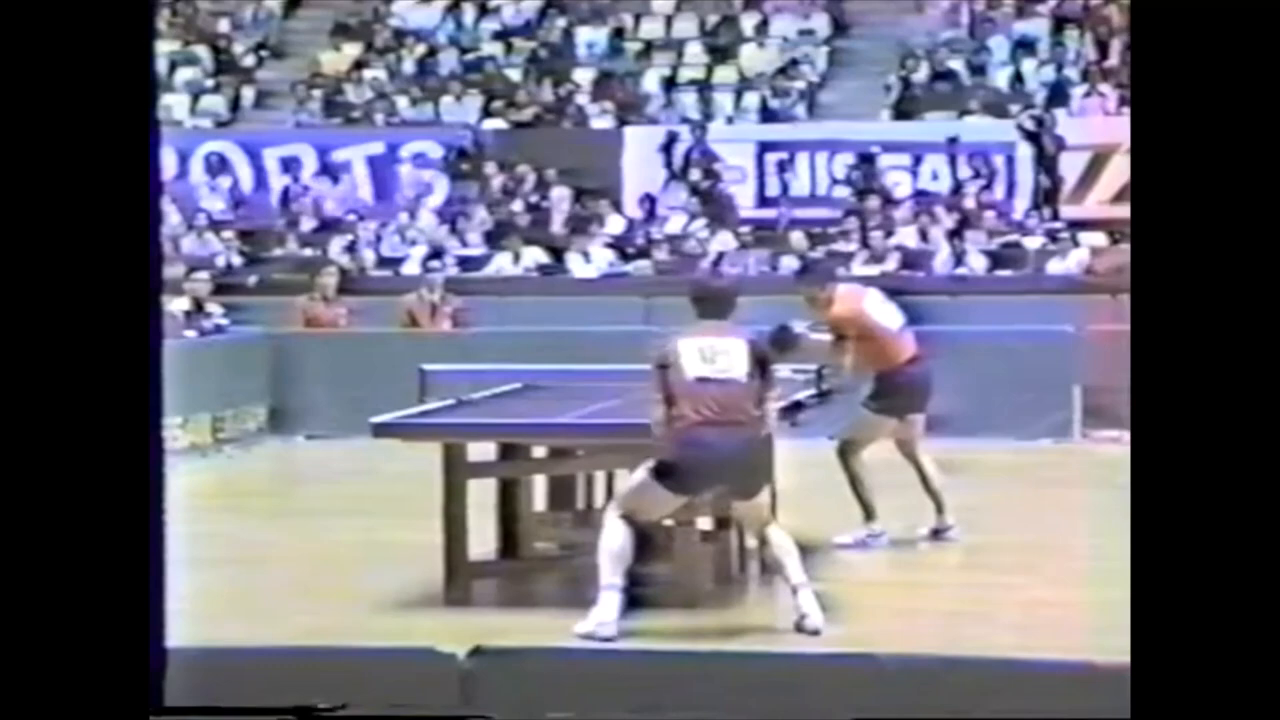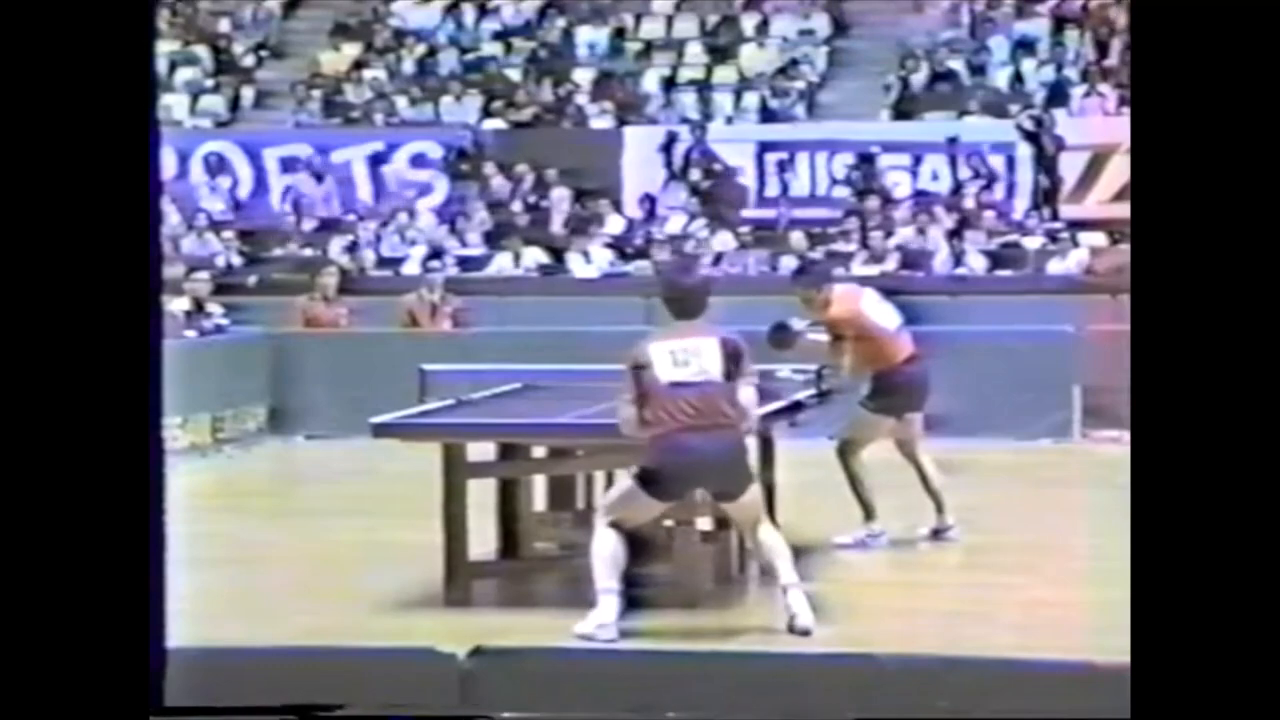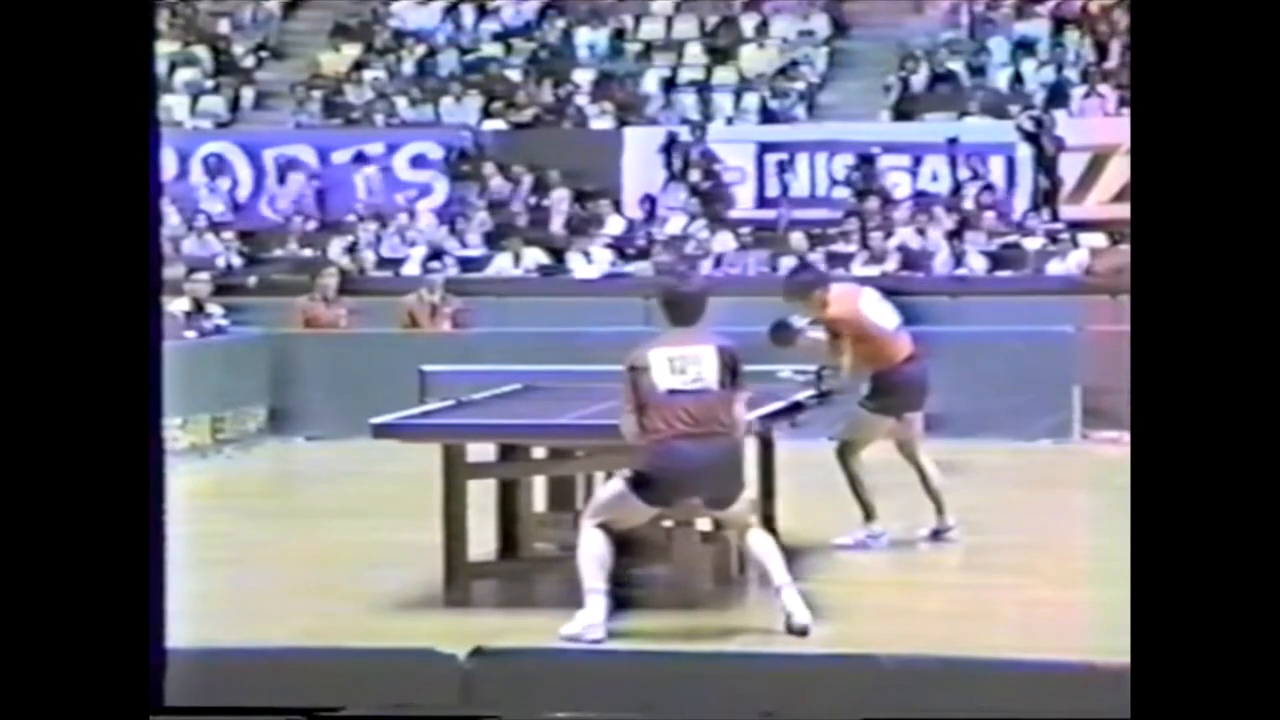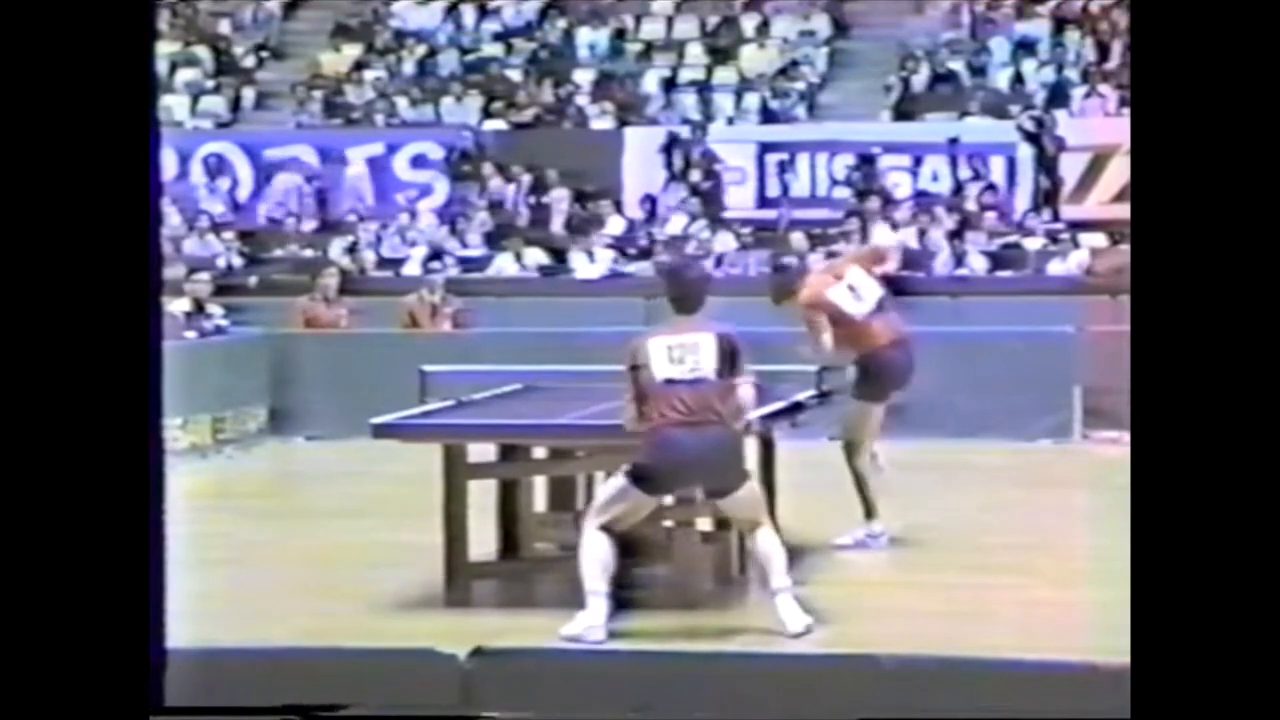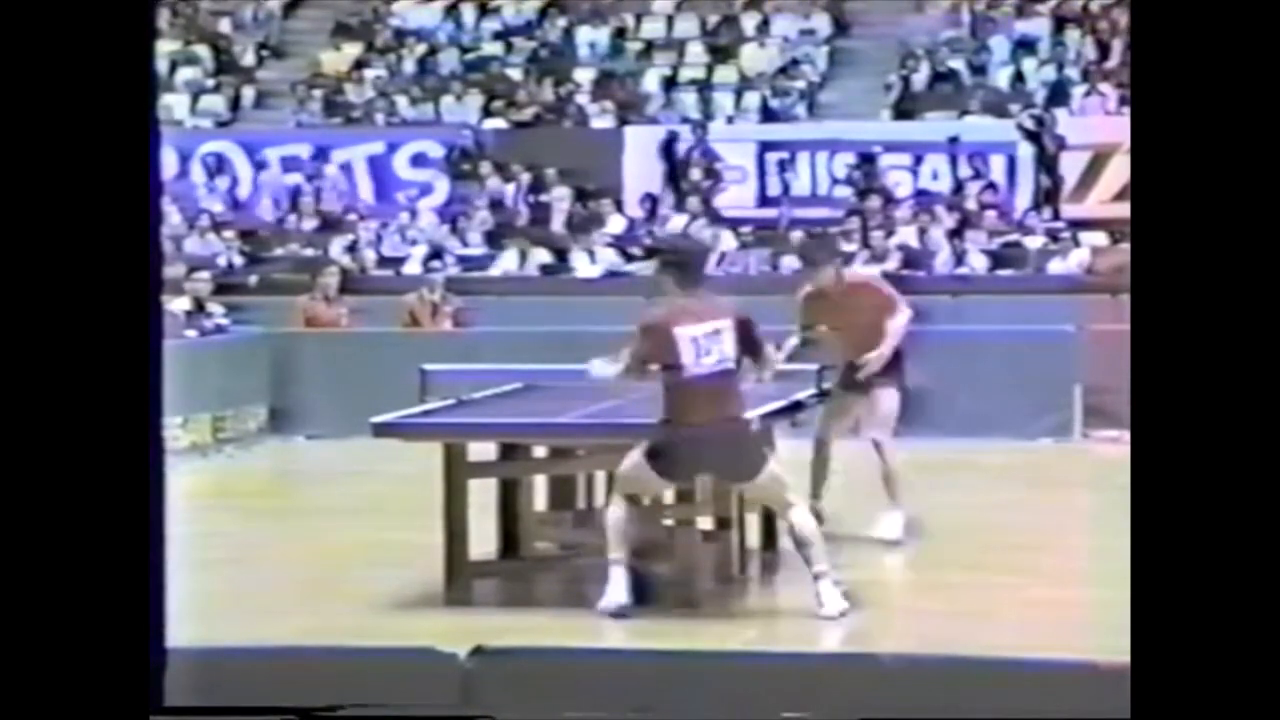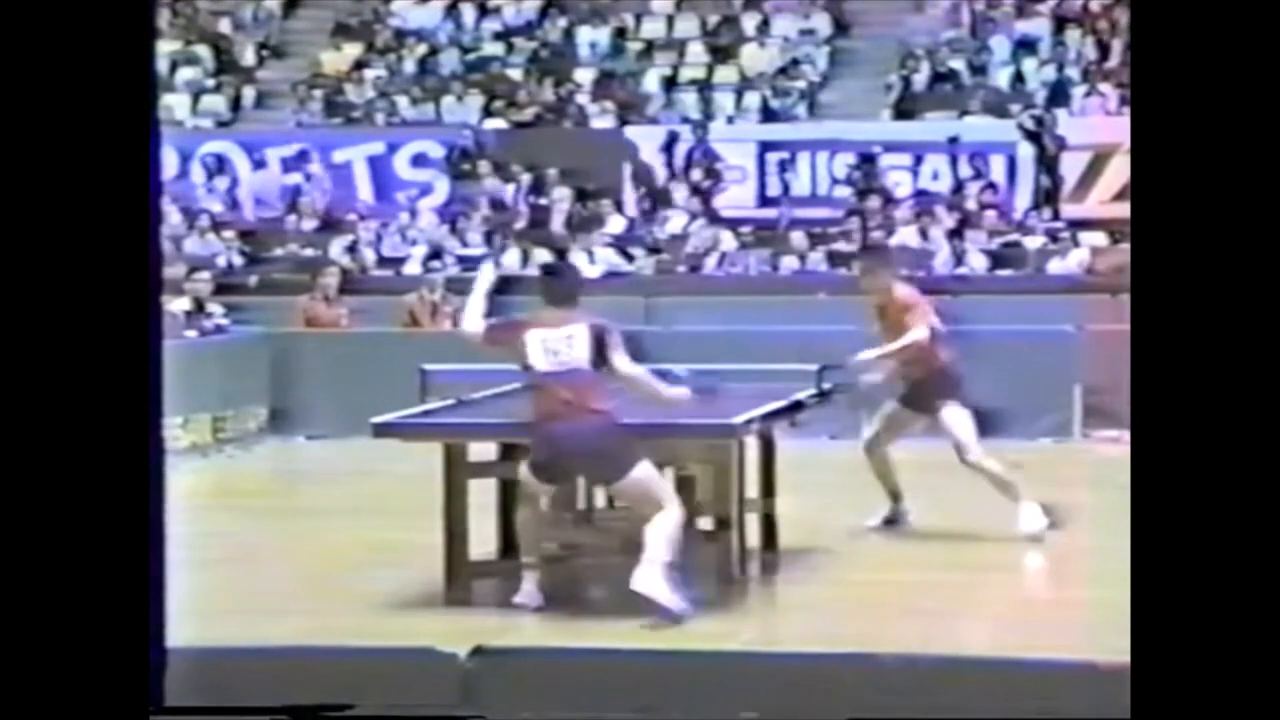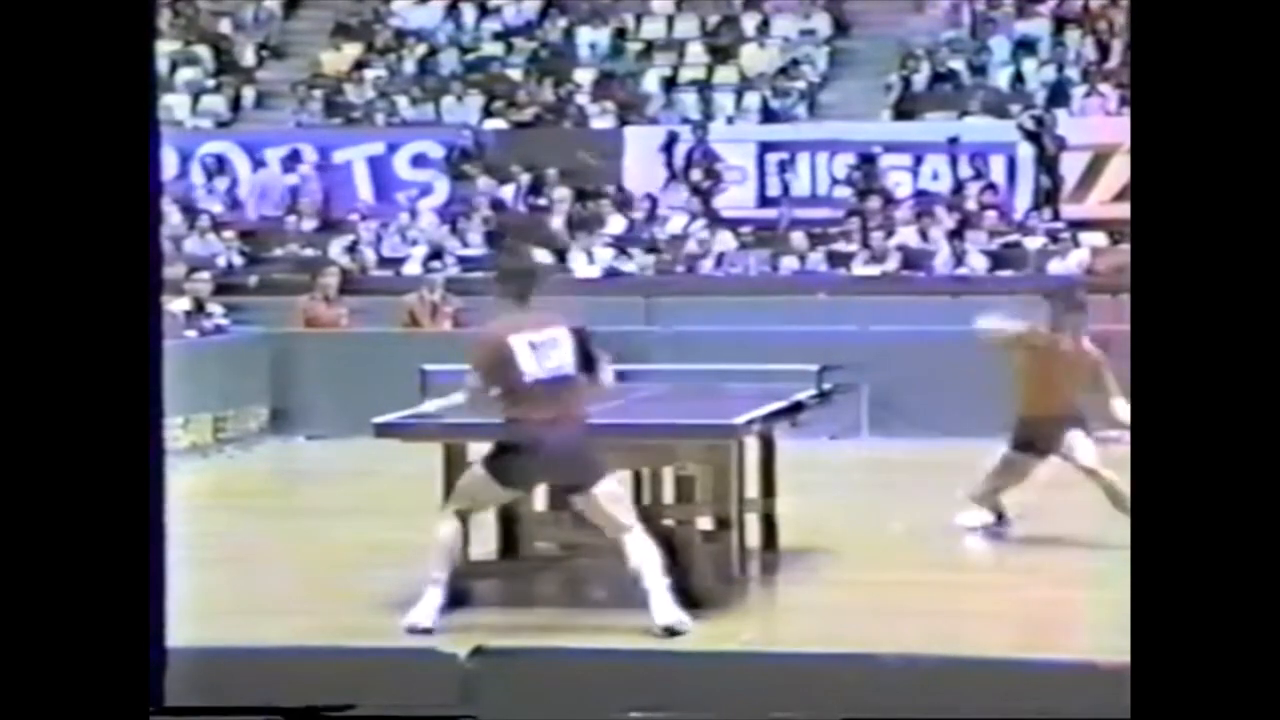
dt=0.5s
person 1, frame 1
left shoulder: (673, 347)
right shoulder: (751, 345)
left elbow: (660, 419)
right elbow: (767, 418)
left hip: (690, 450)
right hip: (745, 450)
left knee: (618, 514)
right knee: (765, 524)
left ankle: (606, 612)
right ankle: (806, 605)
person 1, frame 2
left shoulder: (645, 350)
right shoulder: (729, 343)
left elbow: (628, 423)
right elbow: (748, 407)
left hip: (672, 456)
right hip: (727, 452)
left knee: (608, 521)
right knee: (757, 523)
left ankle: (606, 613)
right ankle: (797, 605)
person 1, frame 3
left shoulder: (642, 357)
right shoulder: (723, 349)
left elbow: (631, 431)
right elbow: (739, 423)
left hip: (665, 464)
right hip: (721, 461)
left knee: (593, 521)
right knee: (748, 525)
left ankle: (593, 615)
right ankle: (792, 603)
person 1, frame 4
left shoulder: (643, 345)
right shoulder: (723, 336)
left elbow: (631, 420)
right elbow: (745, 403)
left hip: (662, 453)
right hip: (719, 448)
left knee: (597, 524)
right knee: (758, 524)
left ankle: (594, 616)
right ankle: (787, 607)
person 1, frame 5
left shoulder: (657, 322)
right shoulder: (732, 315)
left elbow: (626, 373)
right elbow: (768, 365)
left wrist: (603, 369)
left hip: (682, 440)
right hip: (734, 436)
left knee: (622, 491)
right knee: (788, 506)
left ankle: (618, 586)
right ankle: (824, 587)
person 1, frame 6
left shoulder: (522, 329)
right shoulder: (597, 329)
left elbow: (470, 328)
right elbow: (626, 370)
left wrist: (483, 282)
right wrist: (668, 392)
left hip: (550, 441)
right hip: (599, 435)
left knee: (529, 494)
right knee: (668, 508)
left ankle: (530, 585)
right ankle: (653, 573)
person 1, frame 7
left shoulder: (491, 335)
right shoulder: (569, 327)
left elbow: (477, 397)
right elbow: (605, 381)
left wrist: (447, 403)
left hip: (521, 445)
right hip: (574, 445)
left knee: (456, 510)
right knee: (629, 528)
left ankle: (430, 604)
right ankle: (663, 605)
person 2, frame 1
left shoulder: (842, 312)
right shoulder: (859, 291)
left elbow: (846, 364)
left hip: (897, 381)
right hip: (917, 372)
left knee: (848, 450)
right knee: (912, 450)
left ankle: (873, 528)
right ankle: (943, 522)
person 2, frame 2
left shoulder: (837, 314)
right shoulder: (855, 291)
left elbow: (843, 366)
left hip: (894, 381)
right hip: (914, 372)
left knee: (847, 450)
right knee: (912, 450)
left ankle: (873, 529)
right ankle: (944, 521)
person 2, frame 3
left shoulder: (836, 314)
right shoulder: (852, 291)
left elbow: (844, 367)
left hip: (893, 382)
right hip: (914, 372)
left knee: (846, 451)
right knee: (912, 451)
left ankle: (873, 529)
right ankle: (944, 522)
person 2, frame 4
left shoulder: (809, 299)
right shoulder: (844, 265)
left elbow: (826, 348)
right elbow: (888, 253)
left hip: (877, 362)
right hip: (902, 352)
left knee: (852, 448)
left ankle: (873, 528)
right ankle: (870, 450)
person 2, frame 5
left shoulder: (865, 284)
right shoulder: (810, 297)
left elbow: (903, 312)
right elbow: (804, 334)
left wrist: (886, 348)
right wrist: (783, 353)
left hip: (883, 366)
right hip: (852, 368)
left knee: (878, 438)
right knee: (822, 440)
left ankle: (896, 511)
right ankle: (814, 507)
person 2, frame 6
left shoulder: (904, 299)
right shoulder: (882, 305)
left elbow: (920, 336)
left wrist: (877, 354)
right wrist: (889, 368)
left hip: (939, 383)
right hip: (917, 387)
left knee: (971, 456)
right knee: (872, 443)
left ankle: (1027, 506)
right ankle: (897, 509)
person 2, frame 7
left shoulder: (1089, 355)
right shoulder: (1031, 339)
left elbow: (1114, 397)
right elbow: (984, 326)
left wrist: (1120, 408)
left hip: (1066, 426)
right hip: (1028, 431)
left knee: (1090, 466)
right knee: (981, 496)
right ankle: (998, 516)
